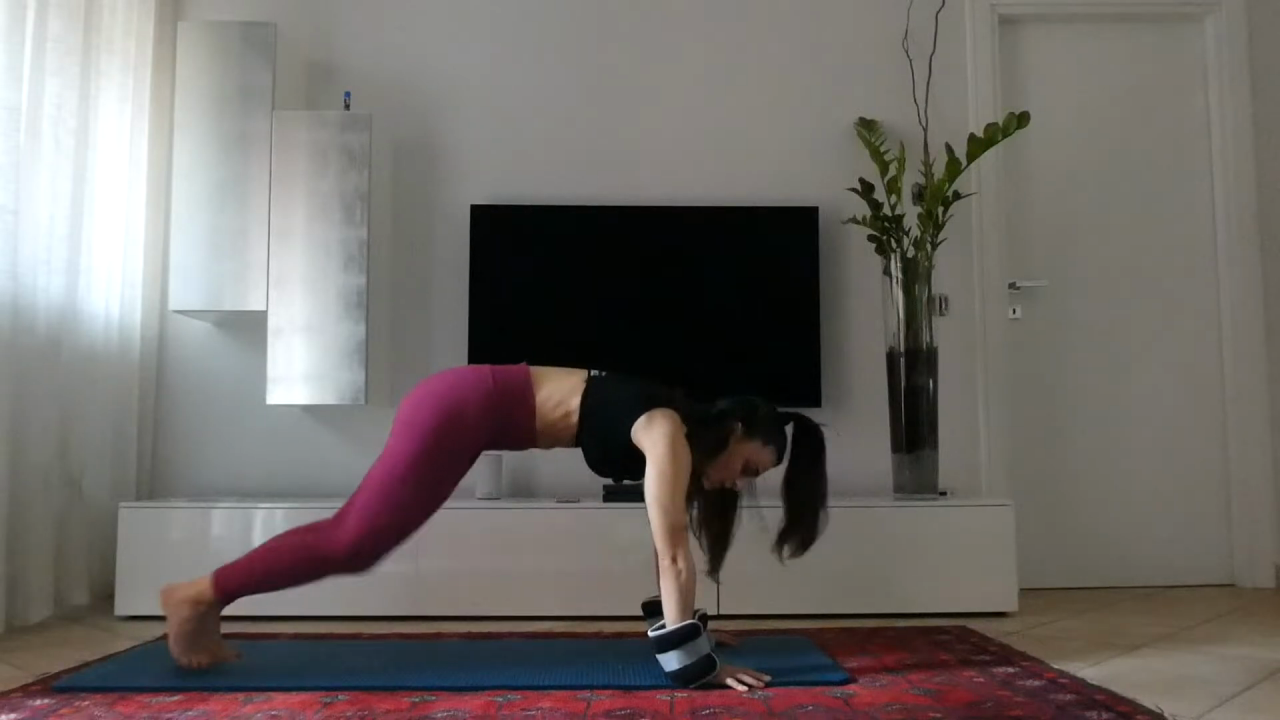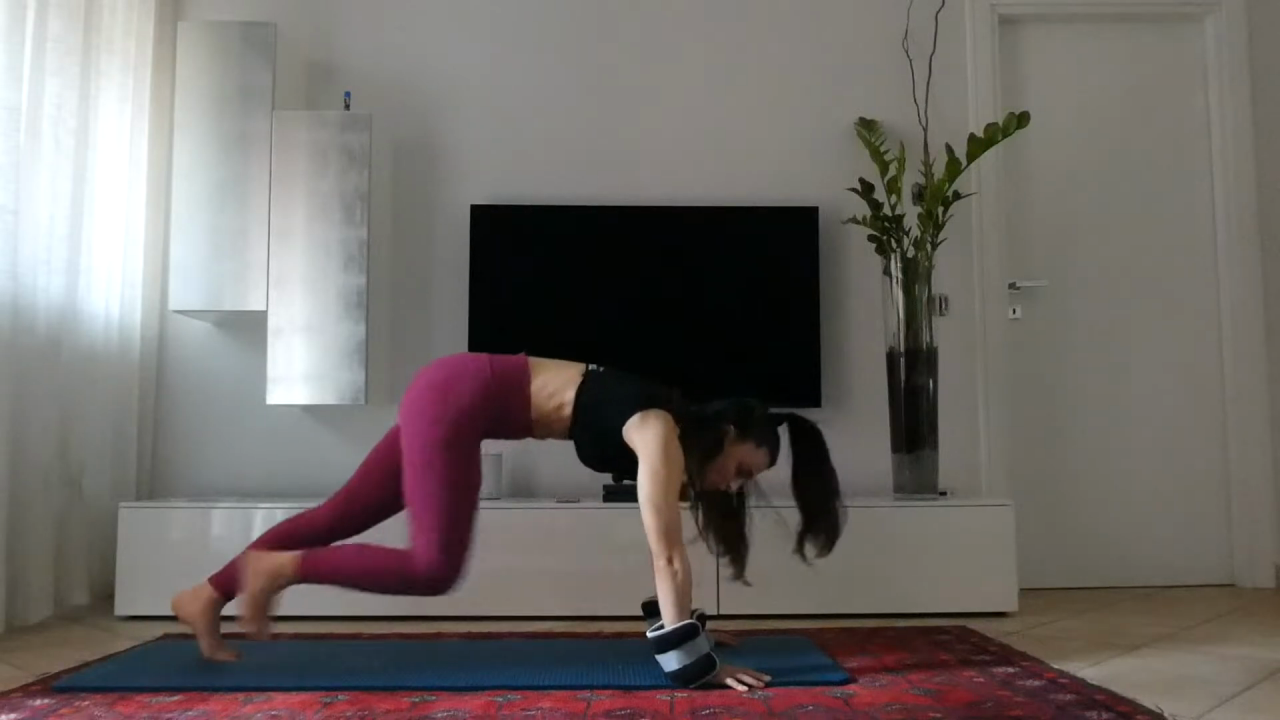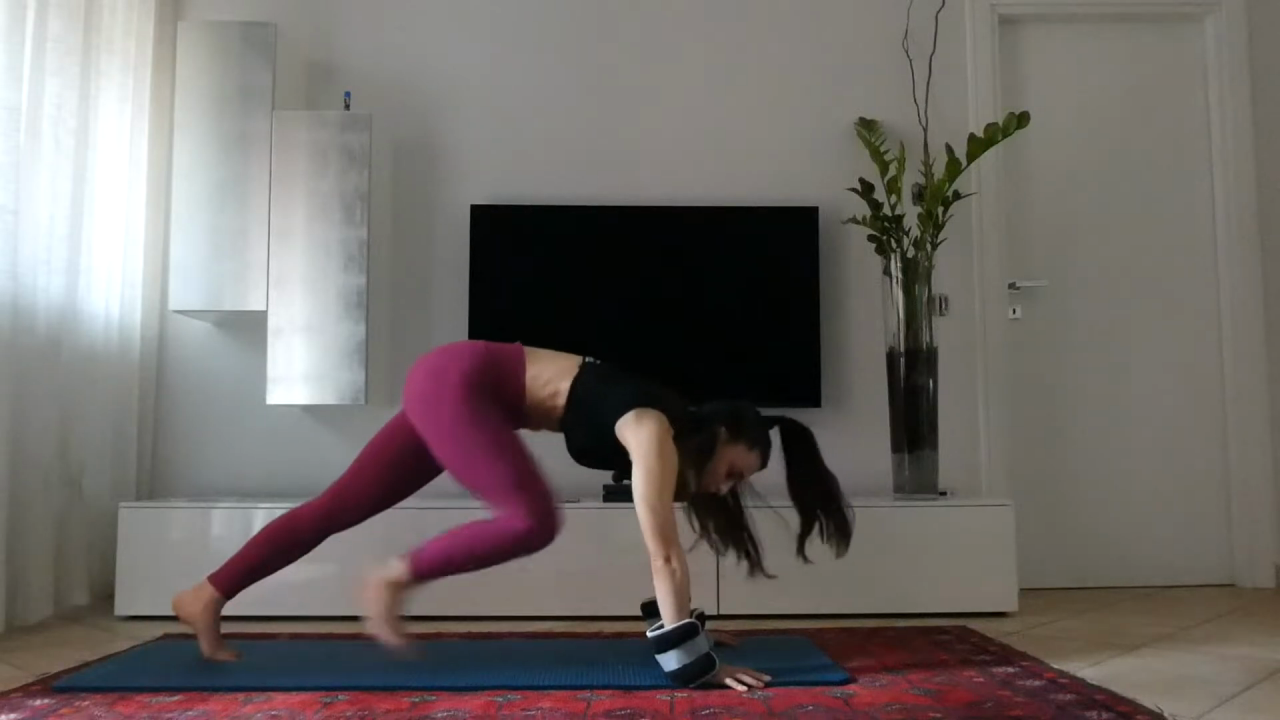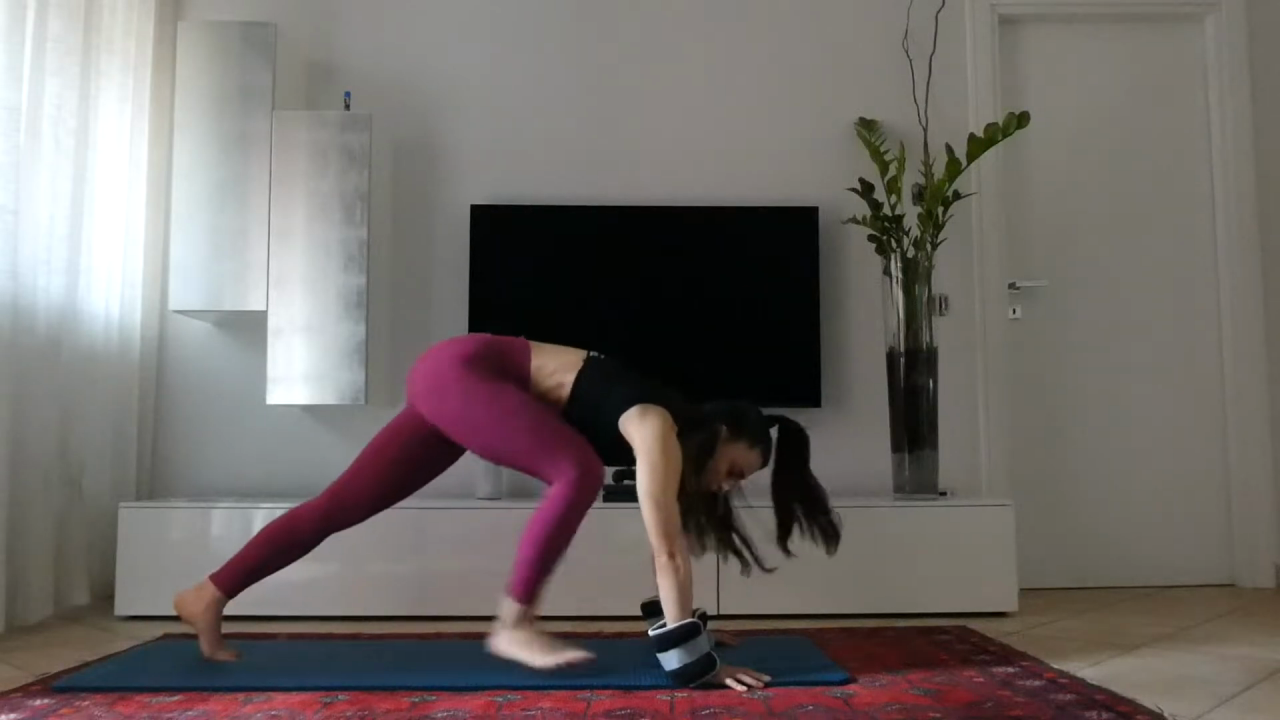
dt=0.1s
person 1, frame 1
left shoulder: (679, 439)
right shoulder: (671, 436)
left elbow: (672, 556)
right elbow: (670, 557)
left wrist: (687, 642)
right wrist: (693, 662)
left hip: (470, 409)
right hip: (463, 407)
left knee: (355, 531)
right knee: (352, 538)
left ankle: (209, 603)
right ankle: (193, 597)
person 1, frame 2
left shoulder: (680, 440)
right shoulder: (664, 436)
left elbow: (669, 556)
right elbow: (667, 557)
left wrist: (687, 641)
right wrist: (693, 662)
left hip: (468, 394)
right hip: (458, 394)
left knee: (345, 510)
right knee: (433, 566)
left ankle: (207, 596)
right ankle: (277, 568)
person 1, frame 3
left shoulder: (677, 441)
right shoulder: (657, 436)
left elbow: (668, 557)
right elbow: (663, 557)
left wrist: (689, 641)
right wrist: (694, 659)
left hip: (459, 382)
right hip: (452, 377)
left knee: (341, 506)
right knee: (532, 520)
left ankle: (205, 598)
right ankle: (393, 578)
person 1, frame 4
left shoulder: (677, 439)
right shoulder: (661, 433)
left elbow: (670, 549)
right elbow: (666, 554)
left wrist: (685, 640)
right wrist: (694, 660)
left hip: (460, 378)
right hip: (457, 369)
left knee: (341, 504)
right knee: (578, 473)
left ankle: (208, 597)
right ankle: (512, 624)
